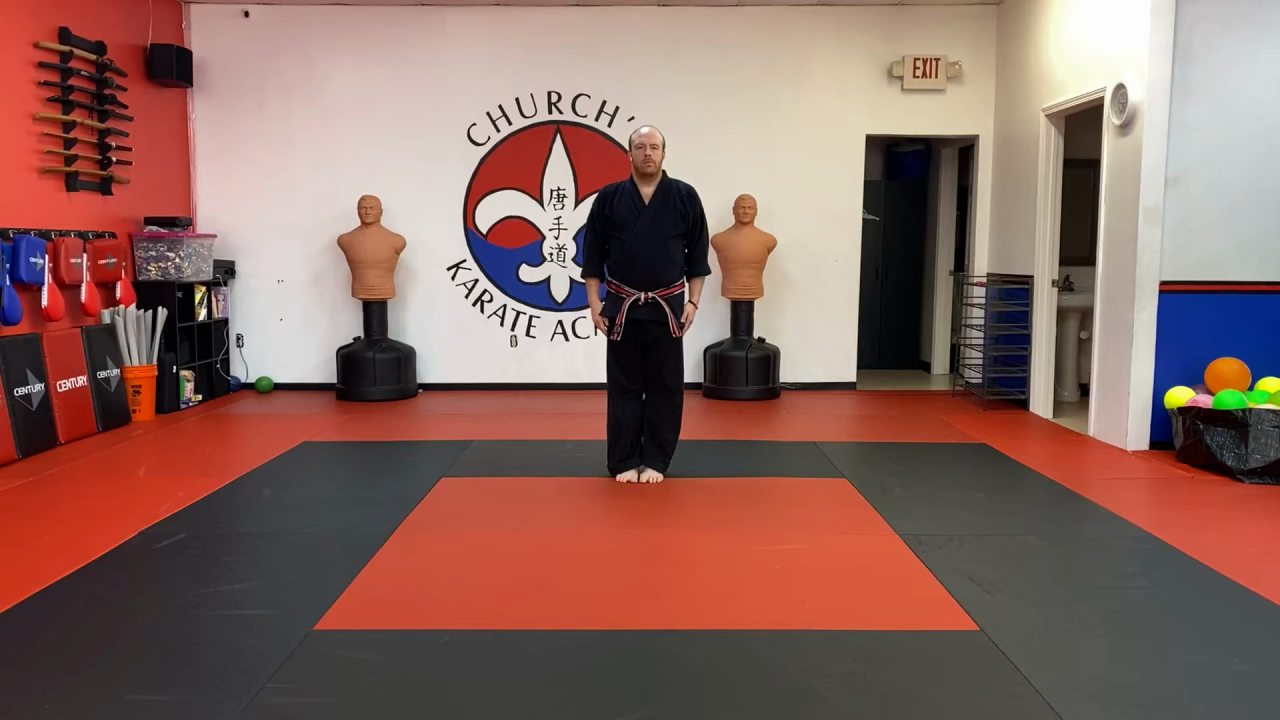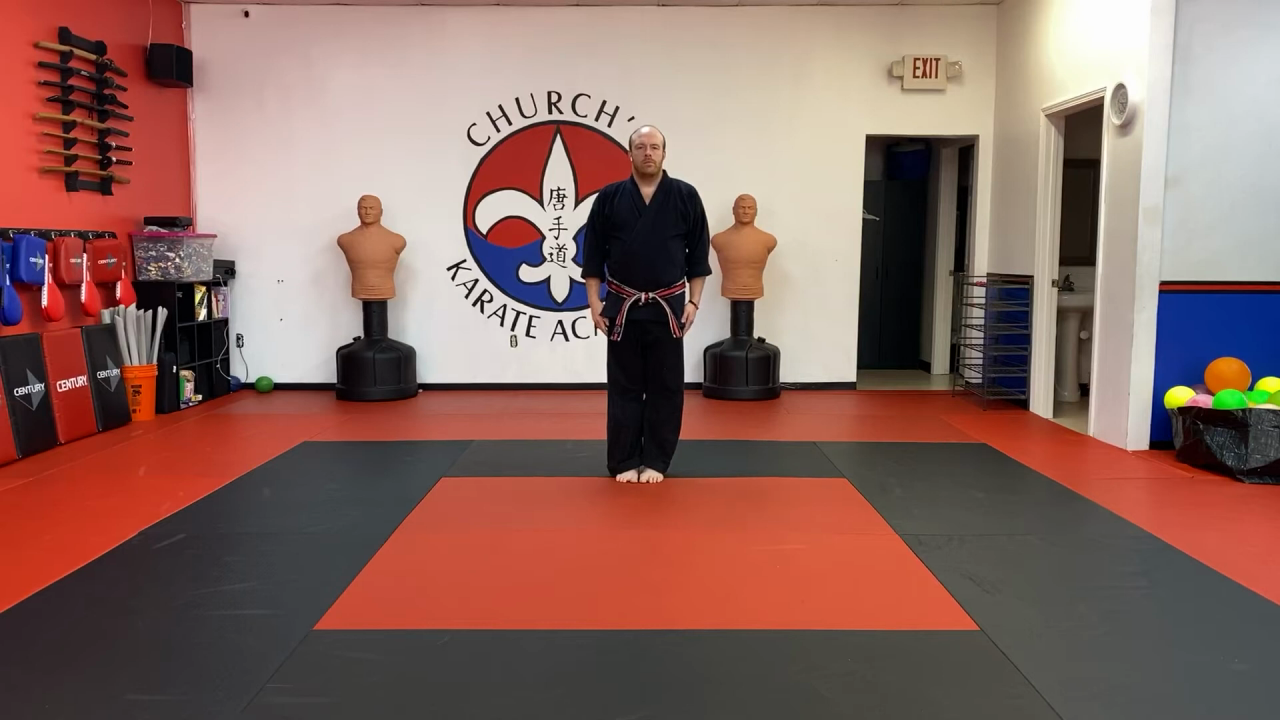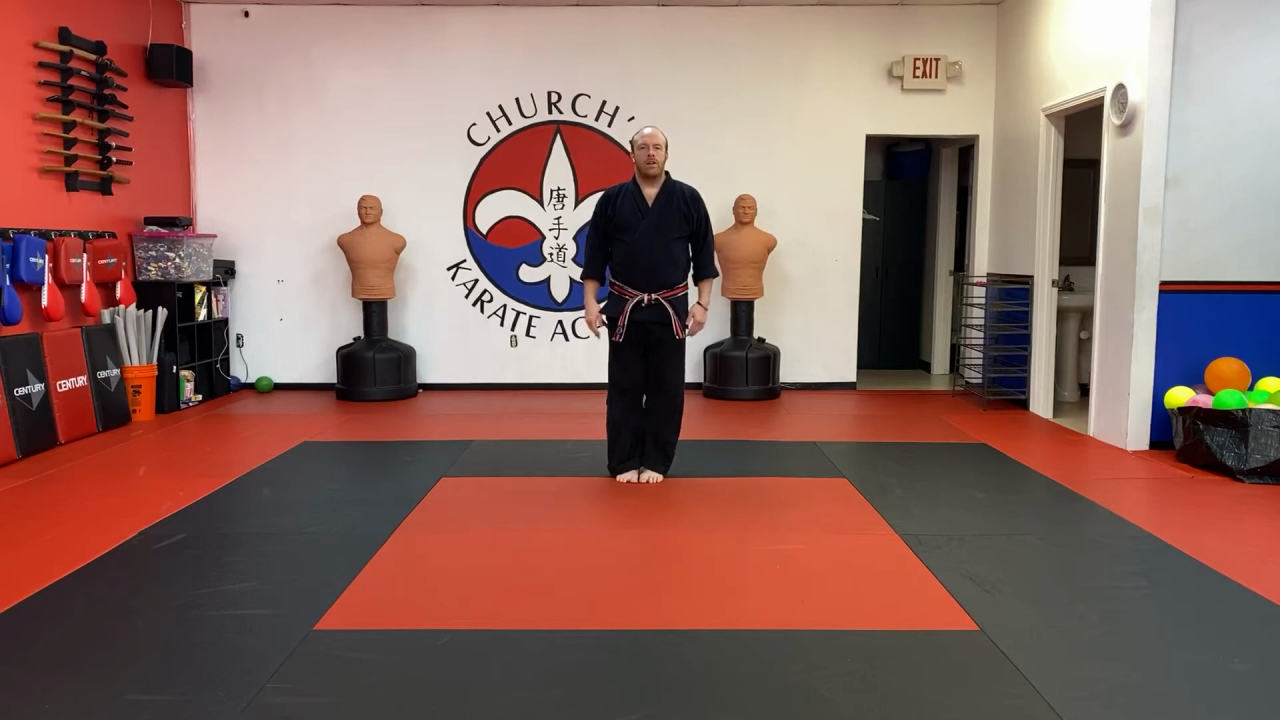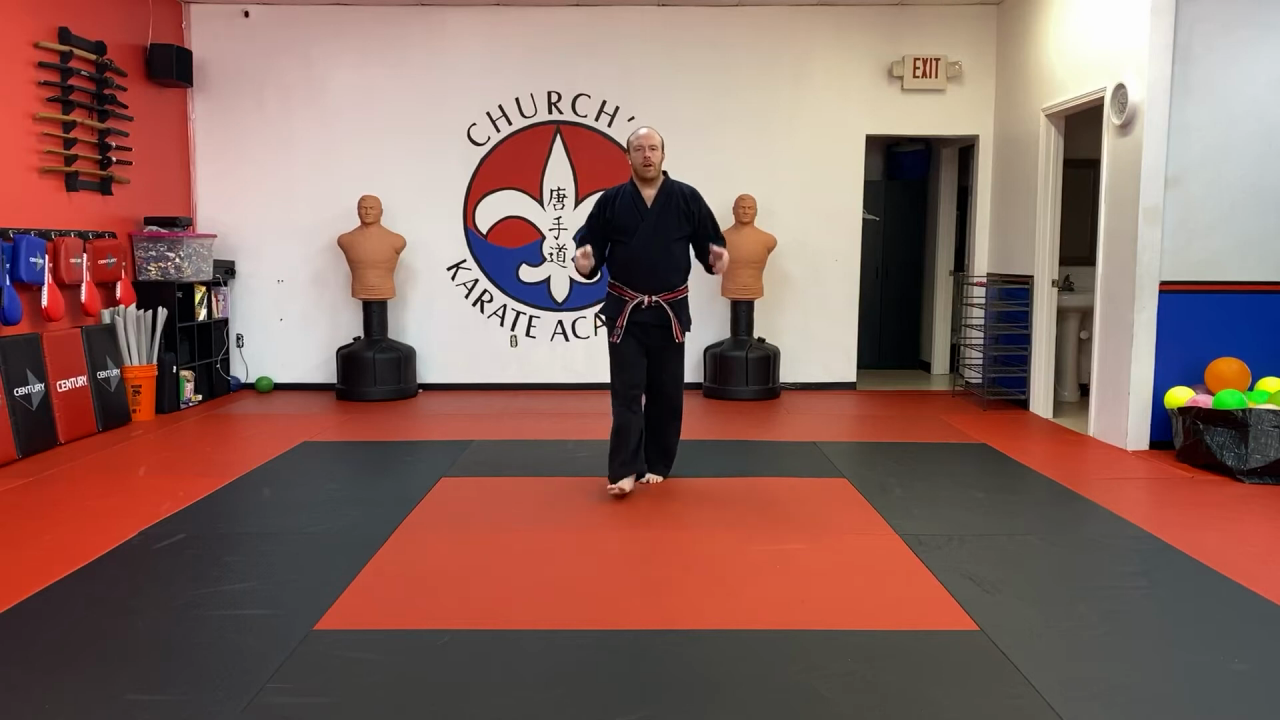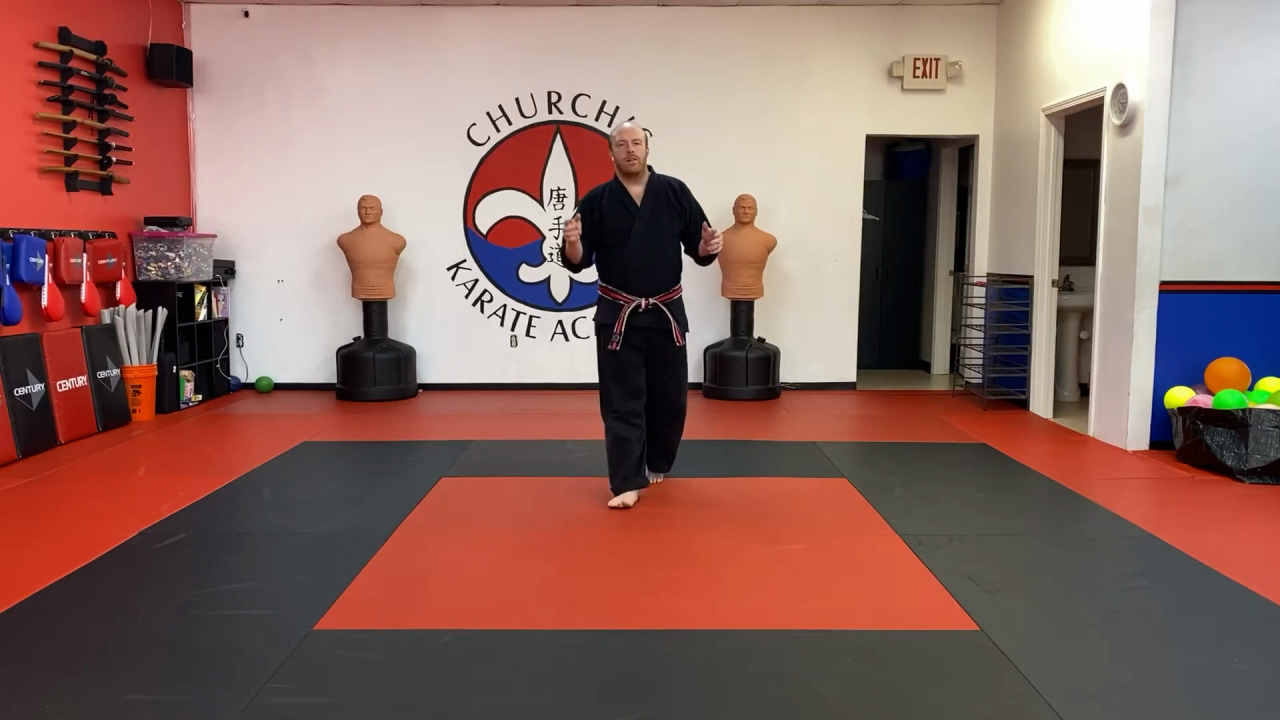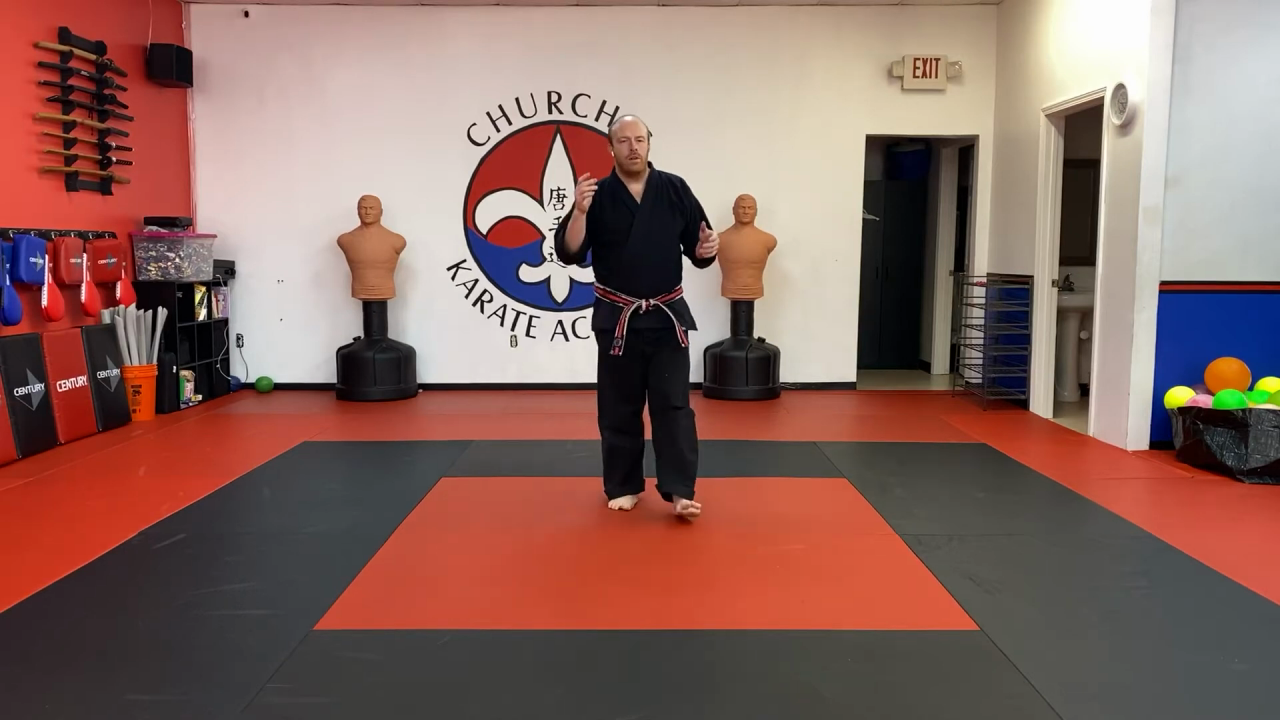
dt=0.4s
person 1, frame 1
left shoulder: (684, 196)
right shoulder: (609, 198)
left elbow: (697, 254)
right elbow: (593, 254)
left wrist: (692, 301)
right wrist: (595, 301)
left hip: (667, 307)
right hip: (622, 307)
left knee: (665, 387)
right knee: (624, 387)
left ankle: (655, 461)
right ankle: (624, 462)
person 1, frame 2
left shoulder: (685, 196)
right shoulder: (609, 197)
left elbow: (698, 254)
right elbow: (593, 254)
left wrist: (693, 302)
right wrist: (595, 301)
left hip: (667, 306)
right hip: (622, 307)
left knee: (665, 388)
right knee: (624, 387)
left ankle: (655, 461)
right ankle: (625, 462)
person 1, frame 3
left shoulder: (688, 199)
right shoulder: (612, 199)
left elbow: (704, 256)
right elbow: (595, 256)
left wrist: (702, 303)
right wrist: (591, 301)
left hip: (670, 309)
right hip: (624, 308)
left knee: (666, 391)
right knee: (624, 389)
left ankle: (655, 462)
right ankle: (625, 462)
person 1, frame 4
left shoulder: (687, 198)
right shoulder: (610, 201)
left elbow: (708, 242)
right elbow: (591, 246)
left wrist: (718, 256)
right wrist: (584, 260)
left hip: (669, 310)
right hip: (624, 310)
left knee: (666, 392)
right knee: (626, 391)
left ankle: (656, 464)
right ankle: (625, 470)
person 1, frame 5
left shoulder: (675, 193)
right shoulder: (597, 200)
left elbow: (697, 248)
right elbow: (578, 262)
left wrist: (709, 246)
right wrist: (571, 243)
left hip: (666, 312)
right hip: (617, 314)
left knee: (669, 398)
right knee: (622, 402)
left ankle: (658, 463)
right ankle: (627, 482)
person 1, frame 6
left shoulder: (675, 189)
right shoulder: (597, 195)
left elbow: (695, 248)
right elbow: (570, 254)
left wrist: (707, 248)
right wrist: (580, 212)
left hip: (667, 315)
right hip: (617, 316)
left knee: (672, 404)
right knee: (619, 407)
left ankle: (679, 490)
right ankle: (623, 486)
